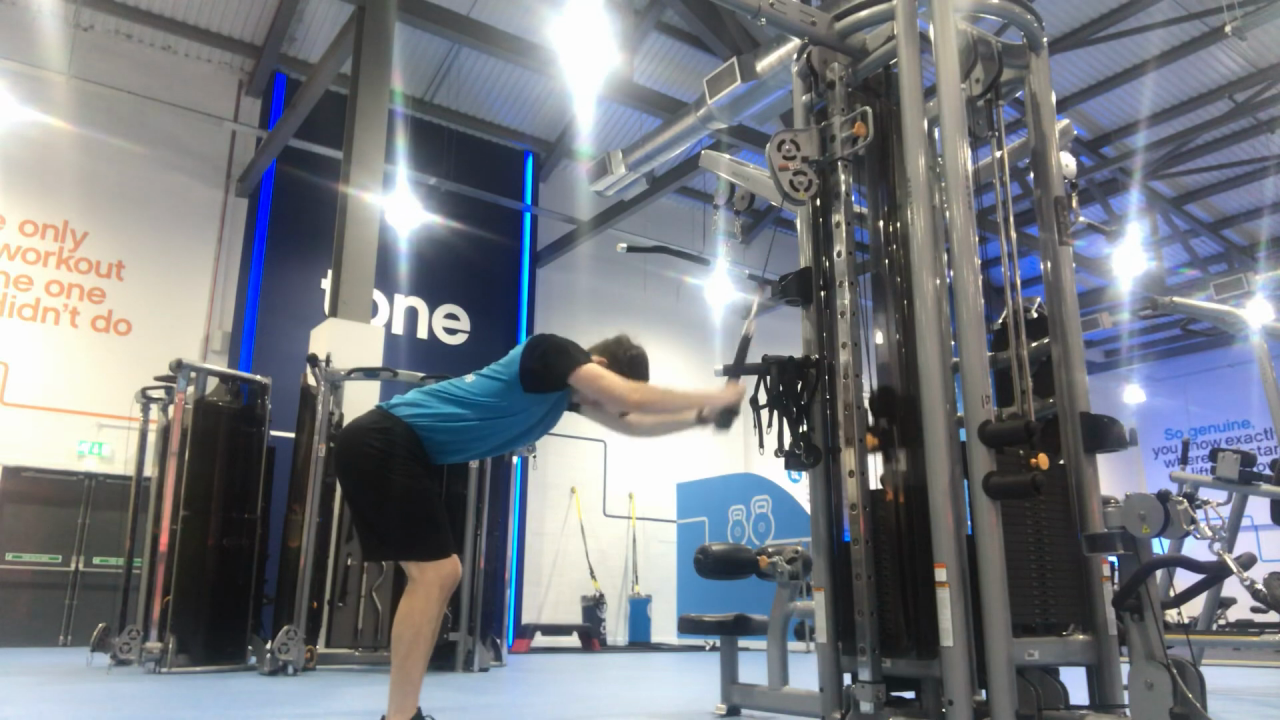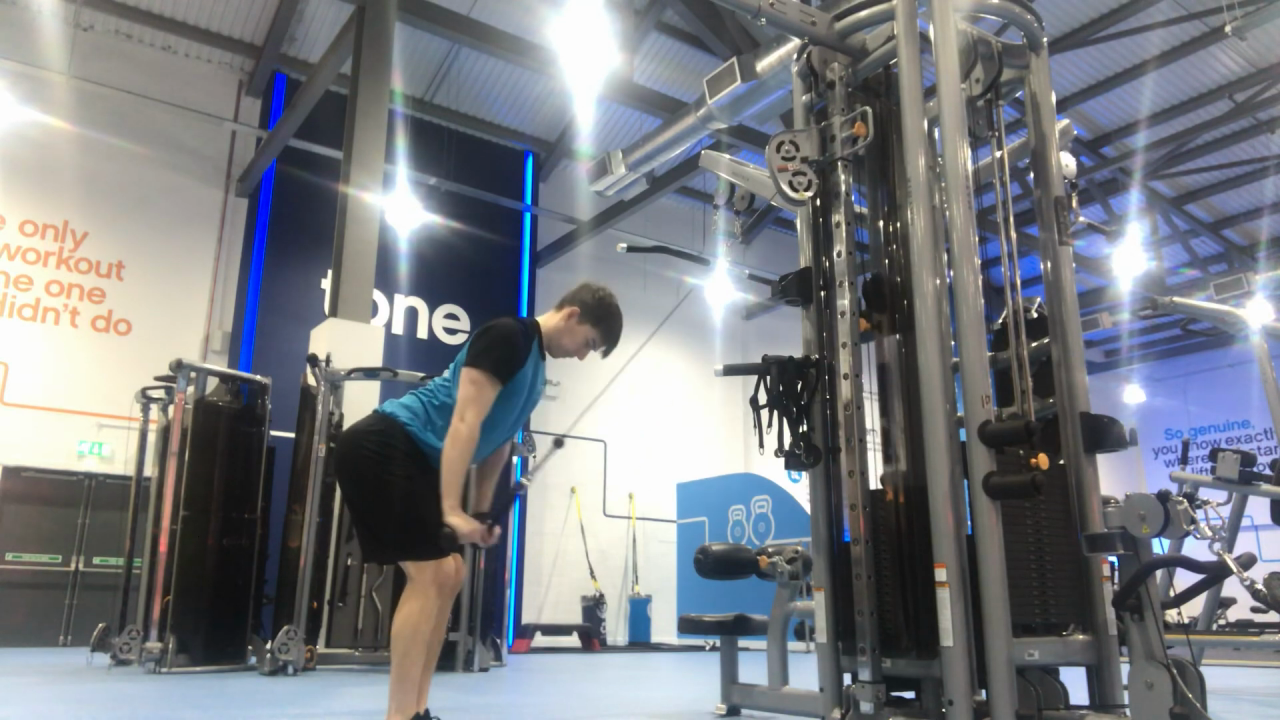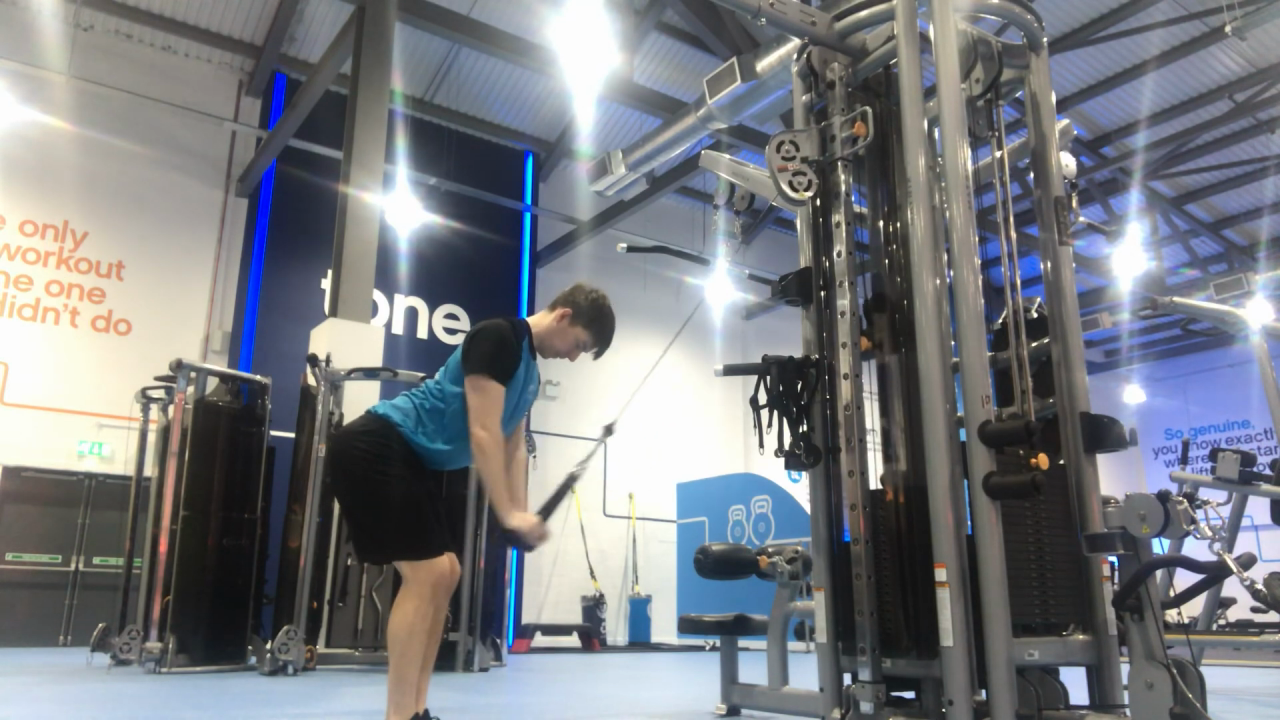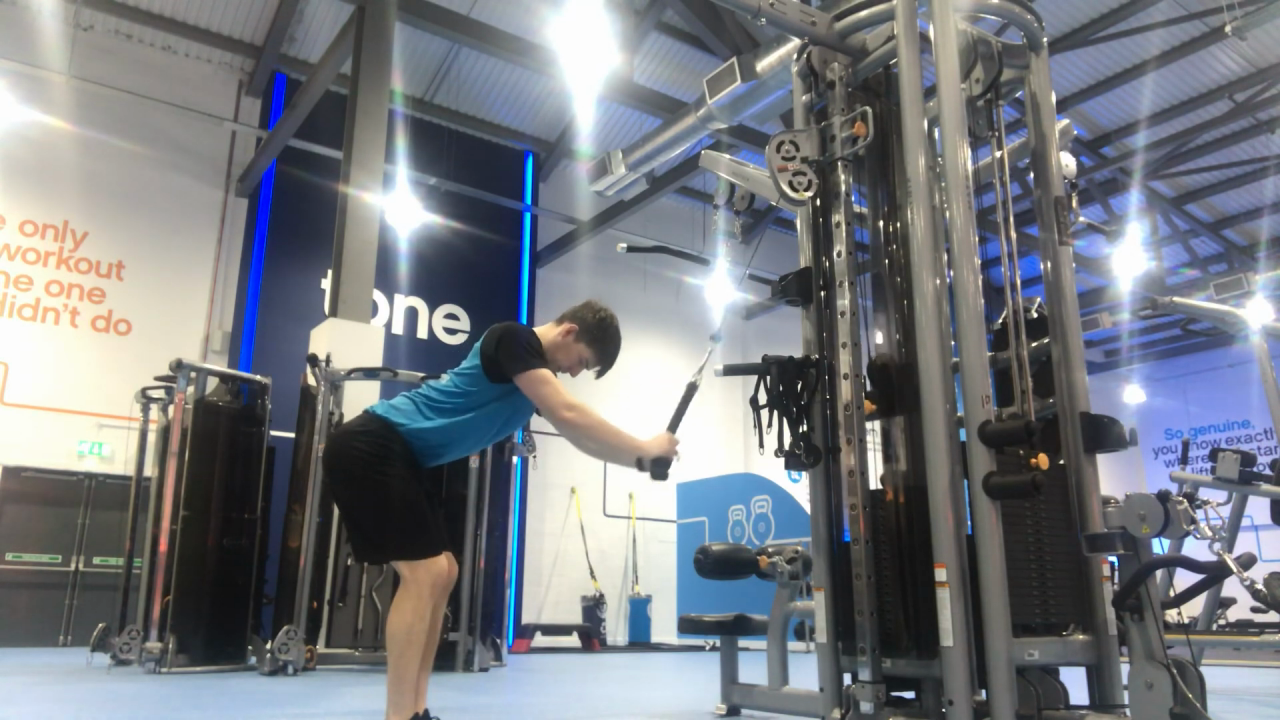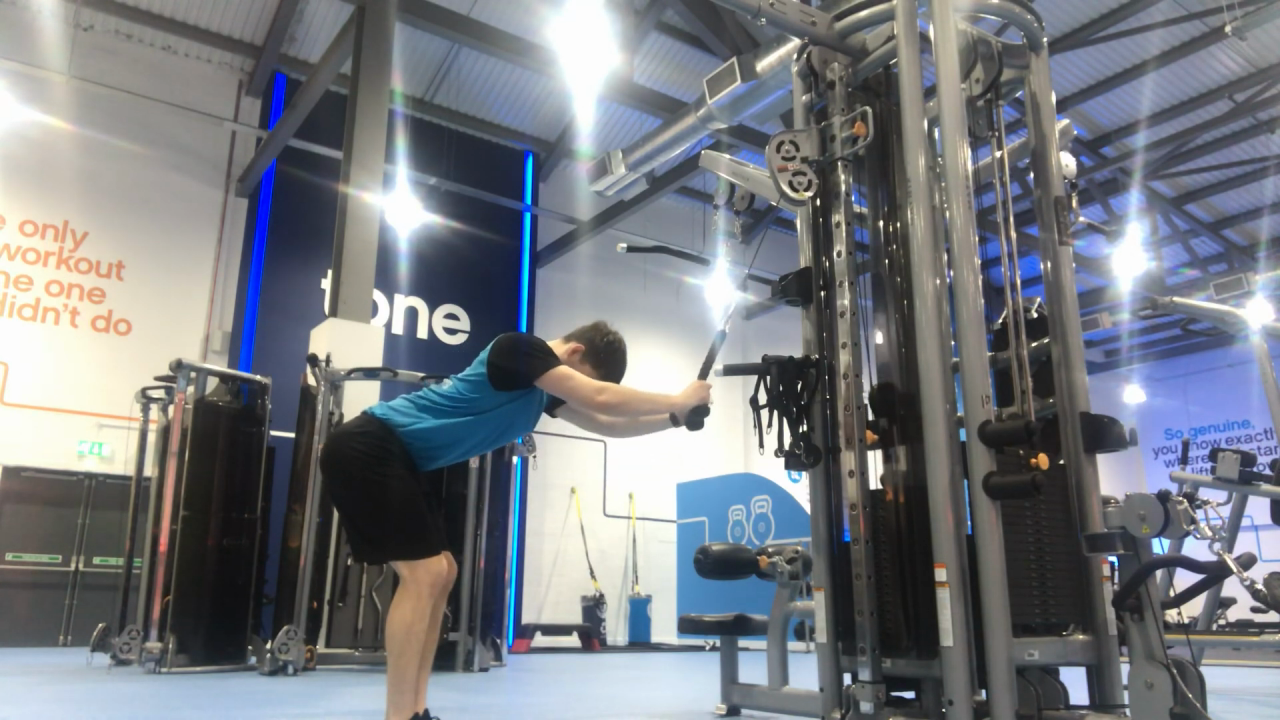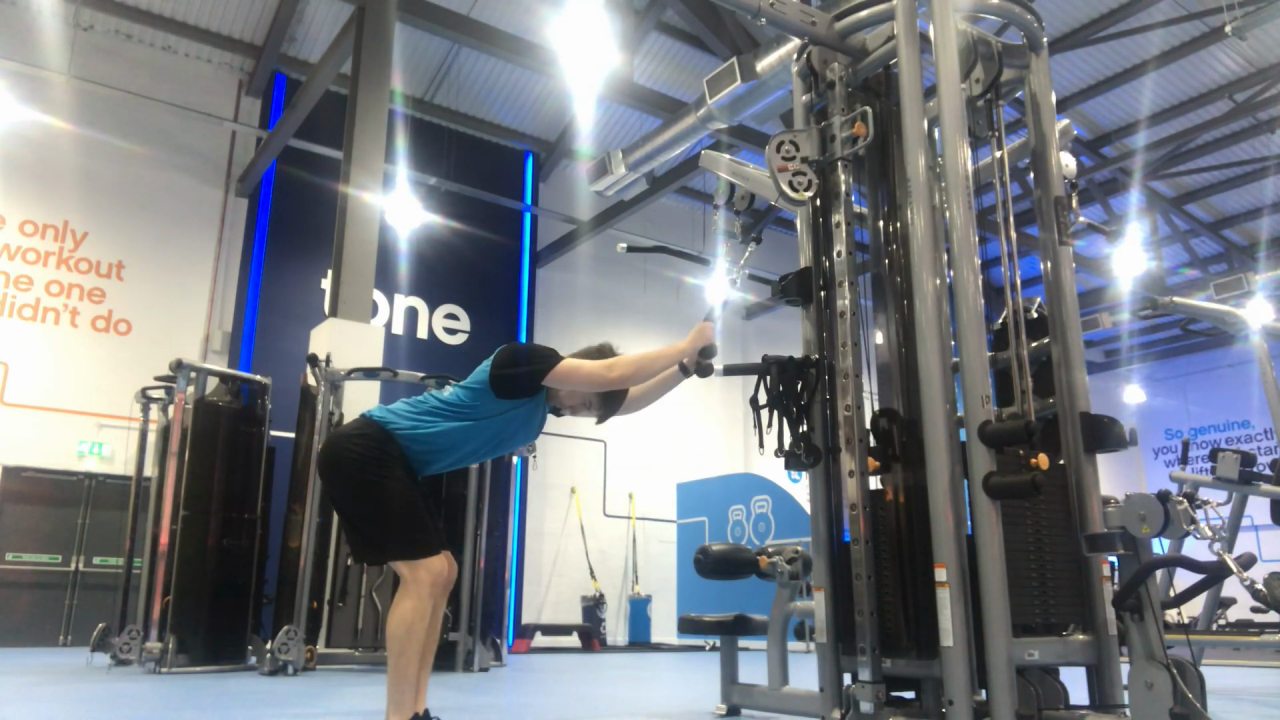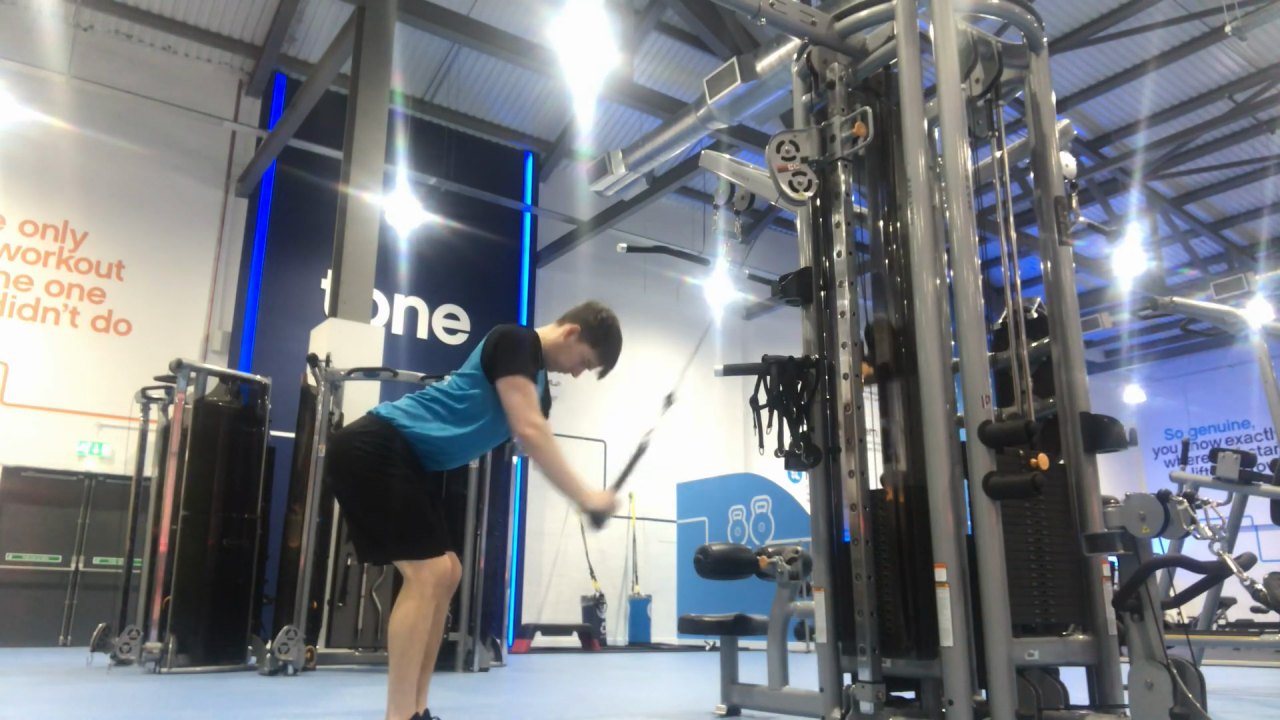
dt=0.7s
person 1, frame 1
left shoulder: (566, 385)
right shoulder: (552, 353)
left elbow: (633, 422)
right elbow: (631, 396)
left wrist: (699, 414)
right wrist: (710, 399)
left hip: (406, 451)
right hip: (383, 444)
left knee: (443, 573)
right knee: (432, 574)
person 1, frame 2
left shoulder: (536, 368)
right shoulder: (508, 336)
left elbow: (495, 441)
right elbow: (466, 421)
left wrist: (483, 512)
right wrist: (451, 510)
left hip: (413, 458)
right hip: (382, 448)
left knee: (448, 574)
right knee: (430, 574)
person 1, frame 3
left shoulder: (530, 371)
right shoulder: (499, 337)
left elbow: (513, 446)
right elbow: (483, 430)
left wrist: (521, 510)
right wrist: (508, 513)
left hip: (413, 461)
right hip: (375, 449)
left knee: (444, 573)
right knee: (427, 573)
person 1, frame 4
left shoulder: (537, 374)
right shoulder: (513, 339)
left elbow: (580, 435)
right elbow: (569, 415)
left wrist: (641, 457)
right wrist: (643, 449)
left hip: (398, 458)
right hip: (370, 448)
left knee: (441, 572)
right knee: (424, 574)
person 1, frame 5
left shoulder: (543, 385)
right shoulder: (520, 349)
left elbow: (607, 422)
right elbow: (601, 399)
left wrist: (676, 416)
right wrist: (678, 400)
left hip: (392, 457)
right hip: (367, 449)
left knee: (439, 573)
right knee: (423, 573)
person 1, frame 6
left shoulder: (545, 394)
right shoulder: (521, 360)
left elbow: (625, 399)
right elbow: (614, 375)
left wrist: (686, 367)
right wrist: (687, 346)
left hip: (386, 458)
right hip: (364, 450)
left knee: (440, 573)
right knee: (423, 574)
person 1, frame 7
left shoulder: (533, 380)
right shoulder: (515, 342)
left elbow: (538, 441)
right elbow: (529, 431)
left wrist: (581, 495)
right wrist: (581, 494)
left hip: (404, 459)
right hip: (373, 449)
left knee: (445, 573)
right knee: (430, 573)
